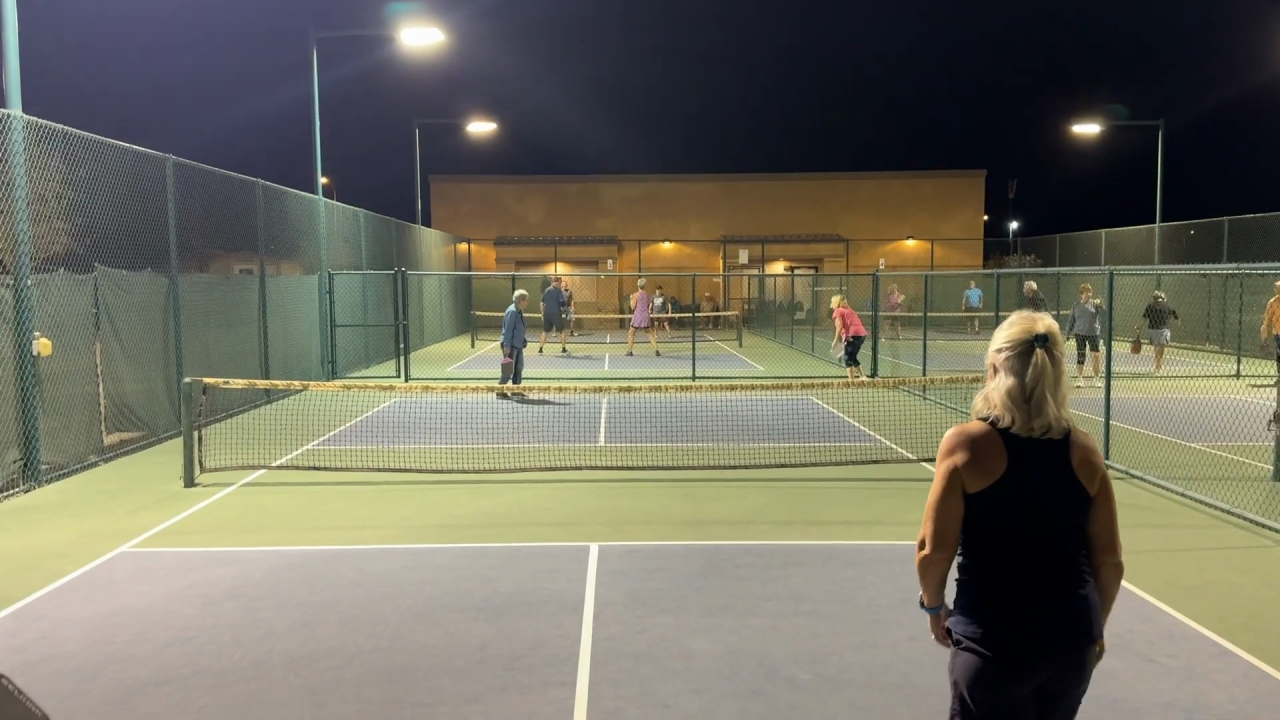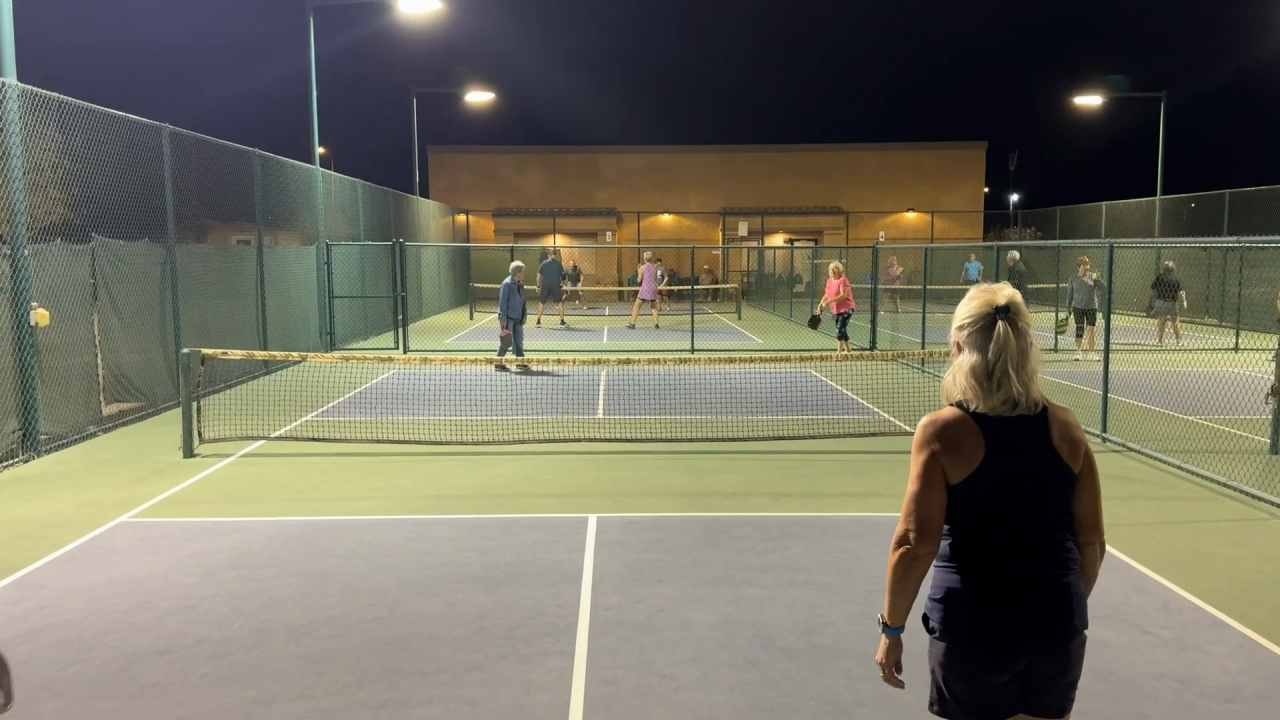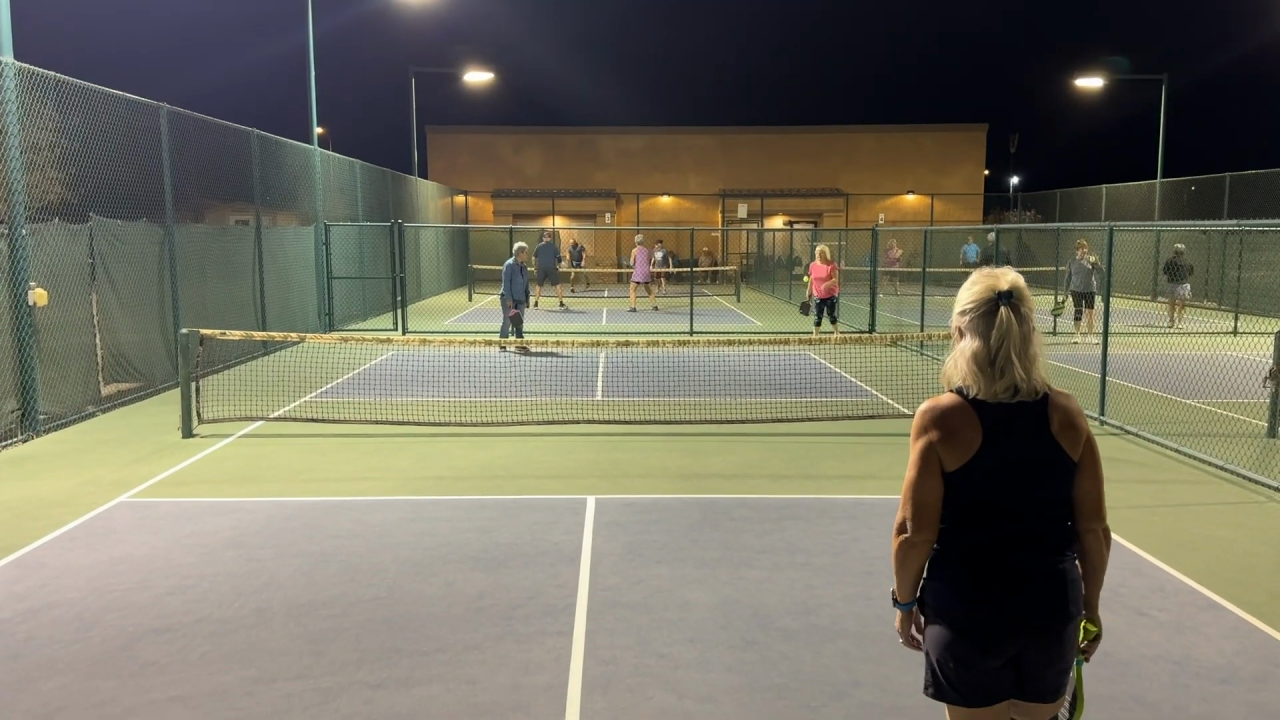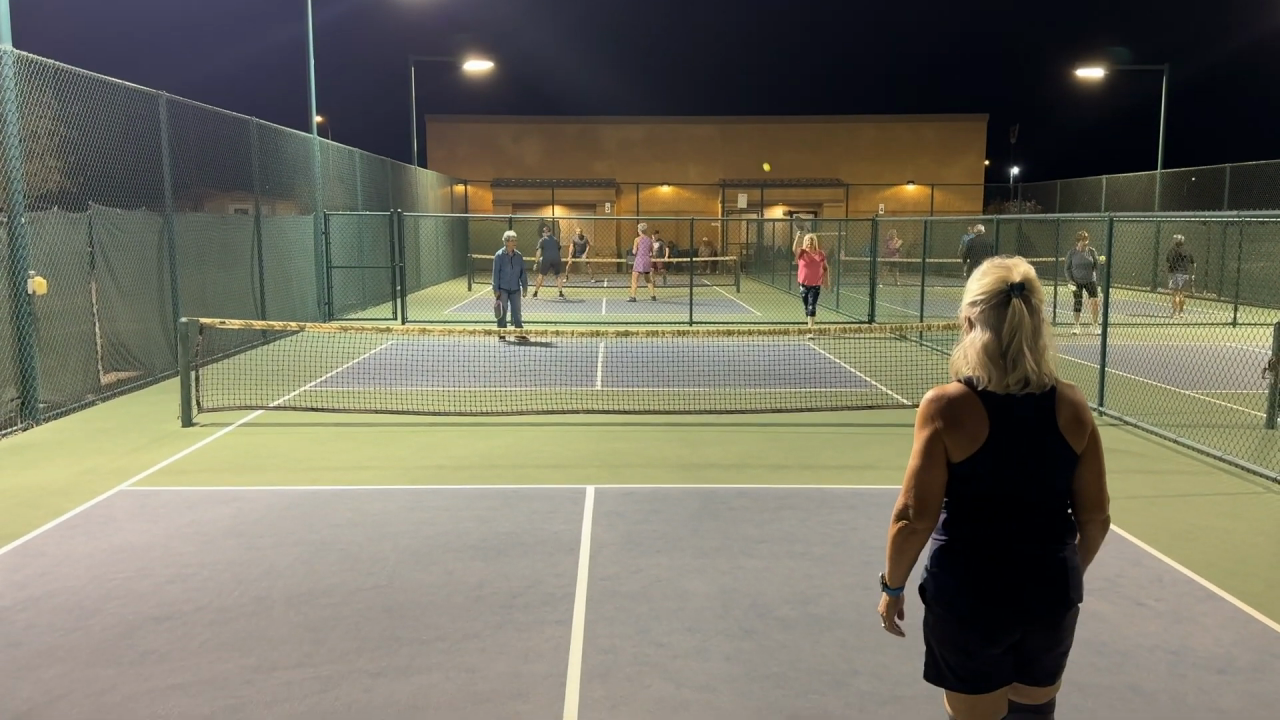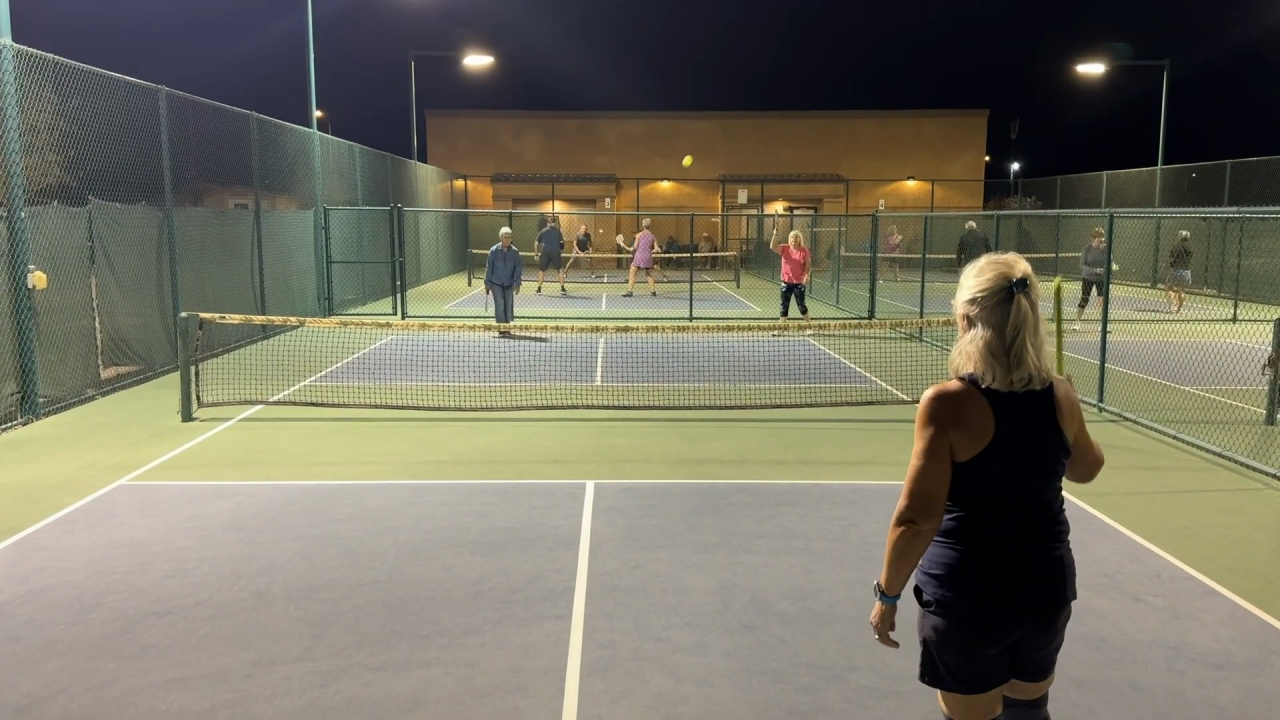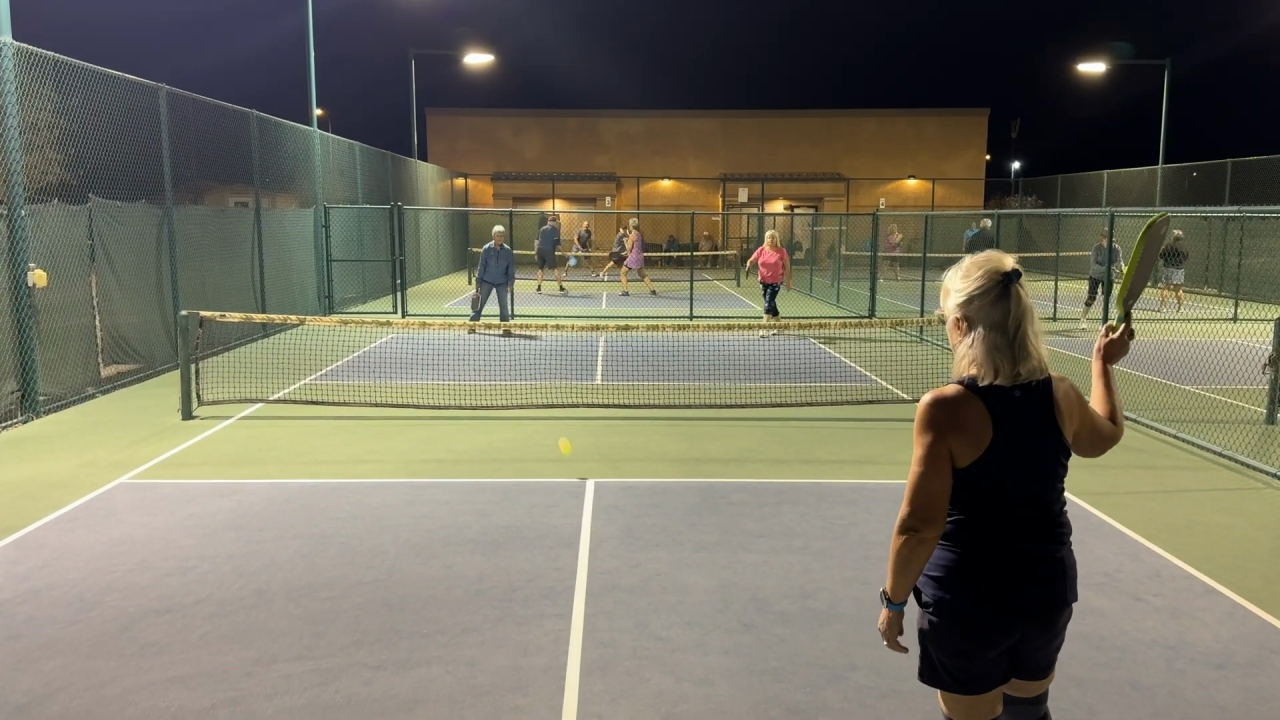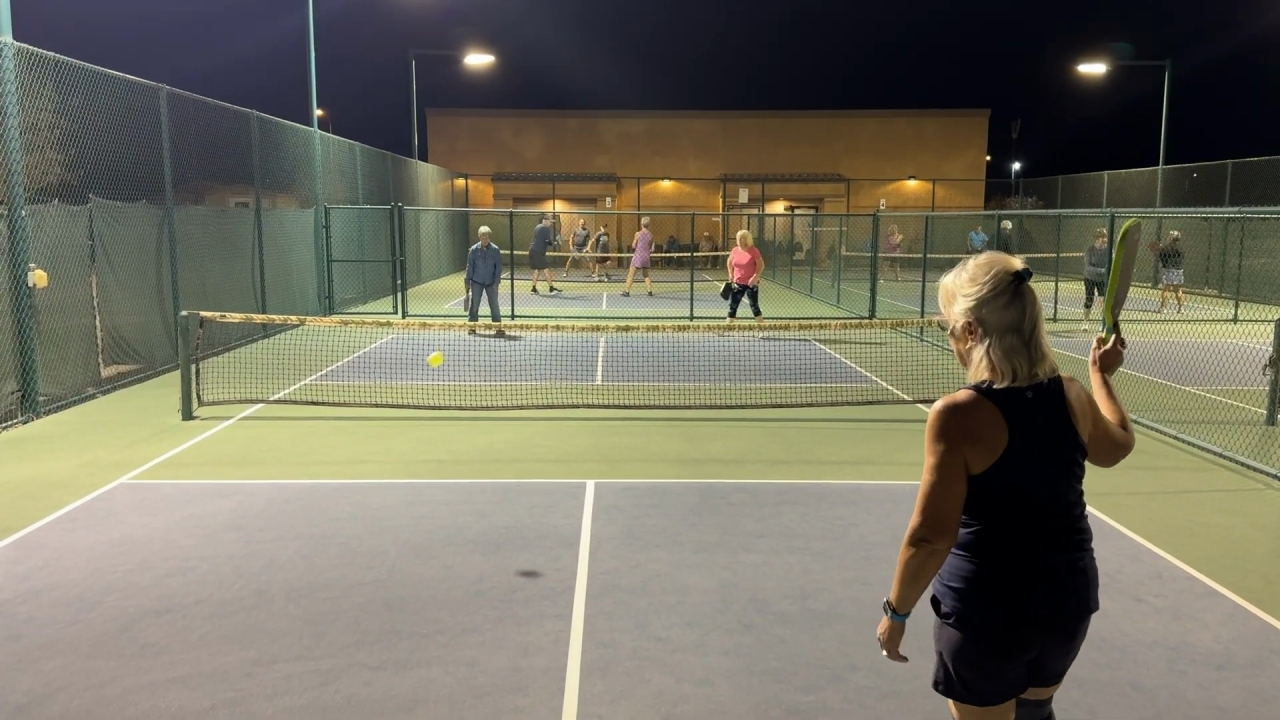
dt=0.5s
person 1, frame 1
left shoulder: (966, 444)
right shoulder: (1084, 451)
left elbow: (933, 550)
right elbow: (1108, 560)
left wrist: (934, 605)
right wrist: (1093, 627)
left hip: (993, 640)
right hip: (1070, 634)
person 1, frame 2
left shoulder: (942, 431)
right shoulder: (1065, 427)
left elbow: (915, 545)
right elbow: (1091, 540)
left wrist: (891, 630)
left hip: (974, 629)
right hip: (1056, 623)
person 1, frame 3
left shoulder: (940, 418)
right shoulder: (1066, 414)
left elbow: (915, 533)
right elbow: (1093, 528)
left wrist: (905, 602)
right wrist: (1090, 605)
left hip: (967, 614)
right hip: (1050, 607)
person 1, frame 4
left shoulder: (946, 406)
right shoulder: (1070, 405)
left elbow: (914, 518)
right elbow: (1095, 516)
left wrist: (892, 586)
right wrist: (1070, 567)
left hip: (969, 598)
right hip: (1051, 595)
person 1, frame 5
left shoulder: (947, 403)
right shoulder: (1060, 397)
left elbow: (917, 519)
right elbow: (1087, 468)
left wrist: (886, 595)
left hip: (967, 598)
right hip: (1047, 589)
person 1, frame 6
left shoulder: (945, 407)
right shoulder: (1059, 394)
left elbow: (919, 525)
right elbow: (1106, 434)
left wrist: (893, 601)
right wrist: (1103, 362)
left hip: (967, 598)
right hip: (1048, 589)
person 1, frame 7
left shoulder: (958, 414)
right shoulder: (1071, 395)
left elbow: (930, 537)
right elbow: (1118, 445)
left wrist: (896, 611)
right wrist: (1101, 374)
left hip: (986, 609)
right hip: (1068, 597)
